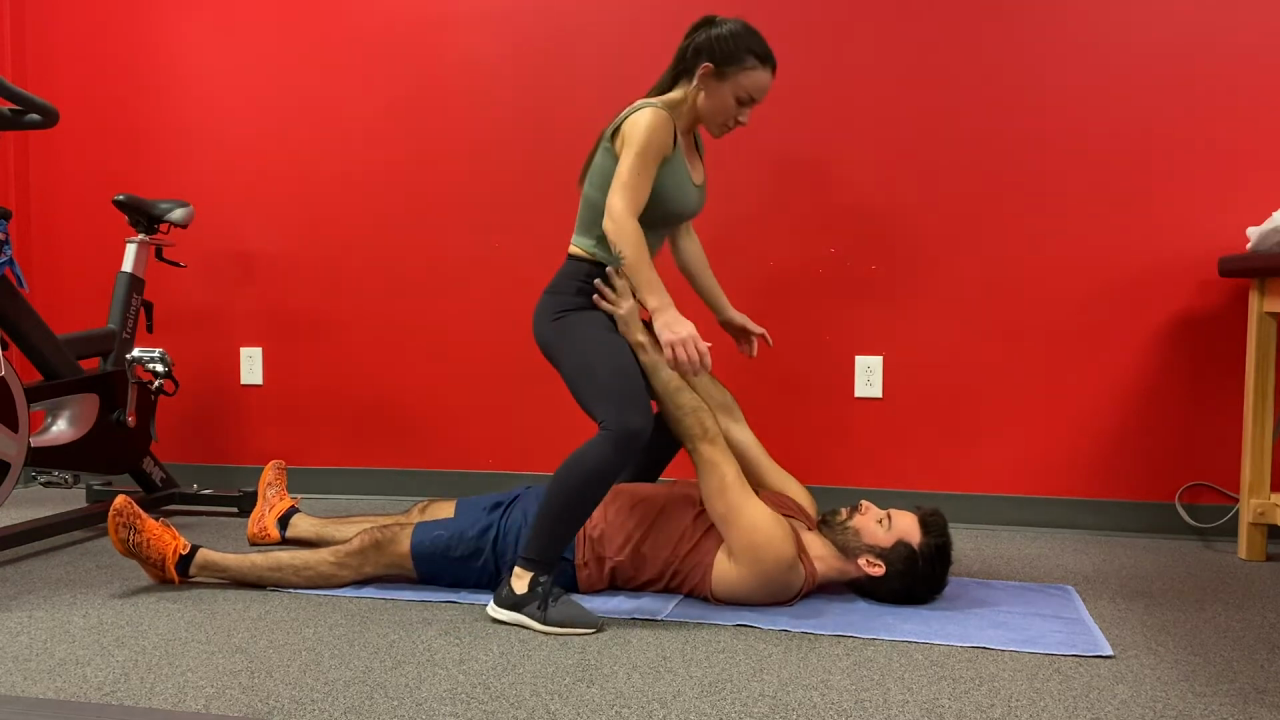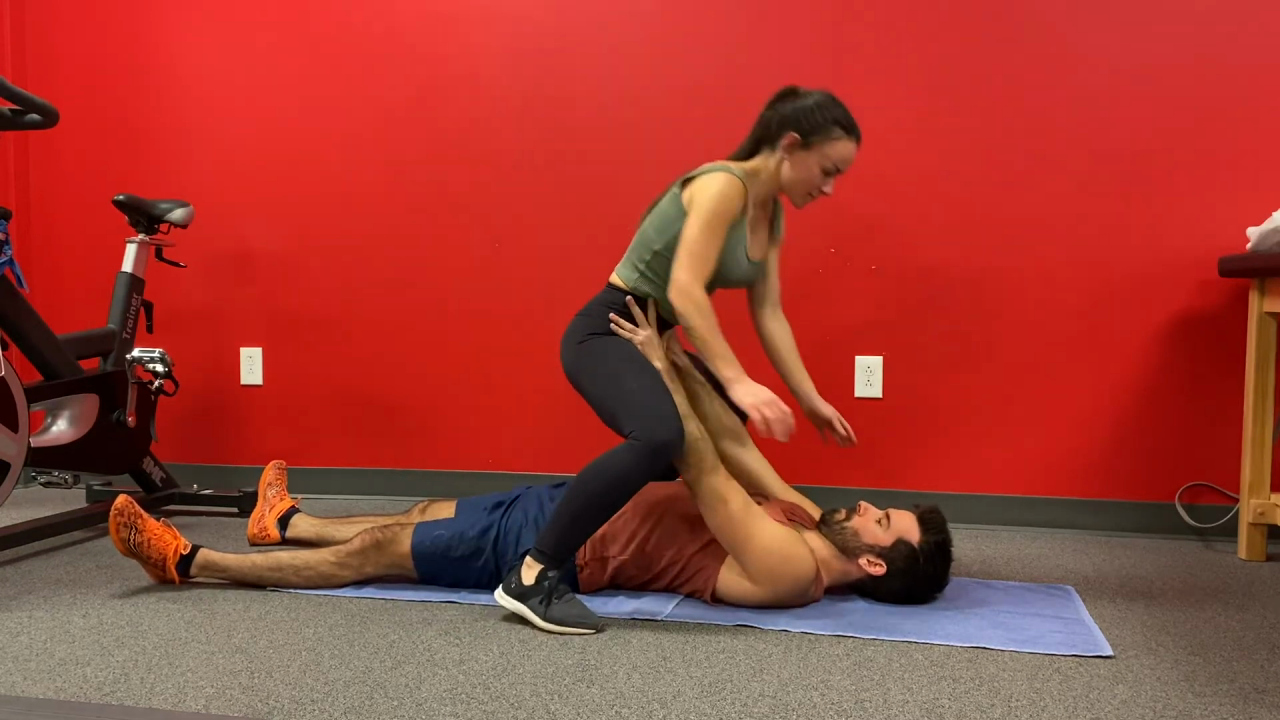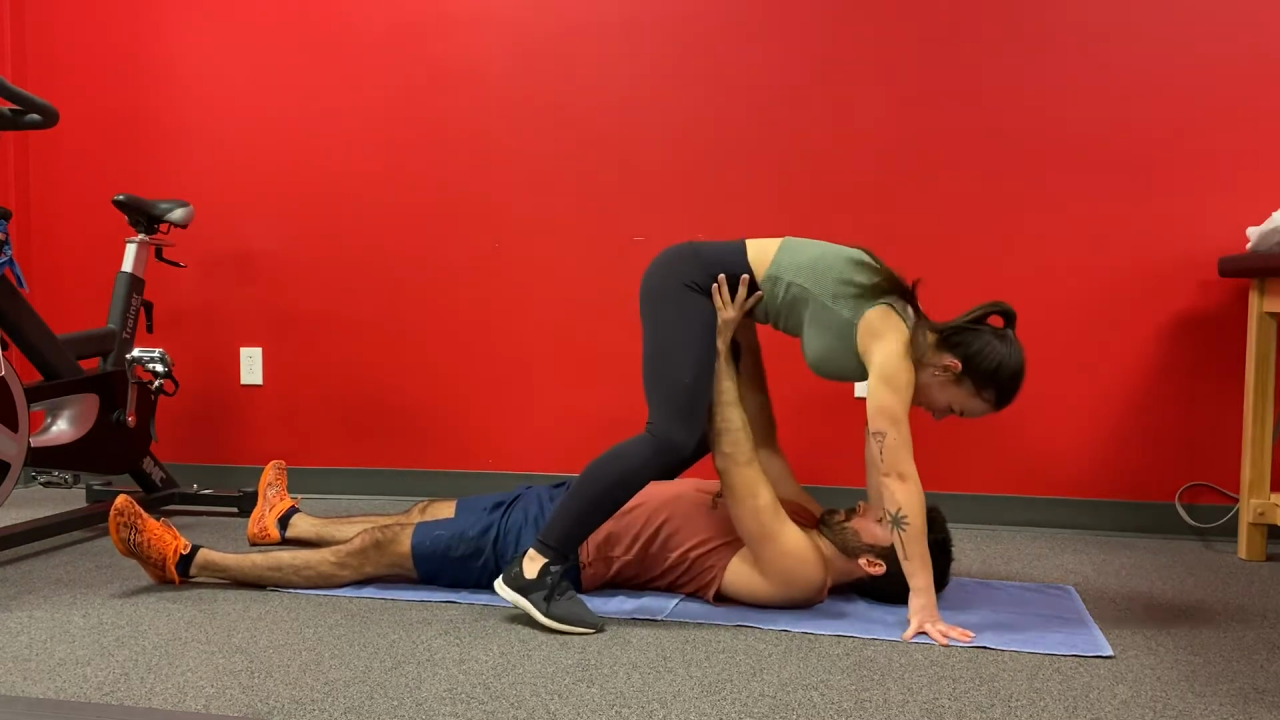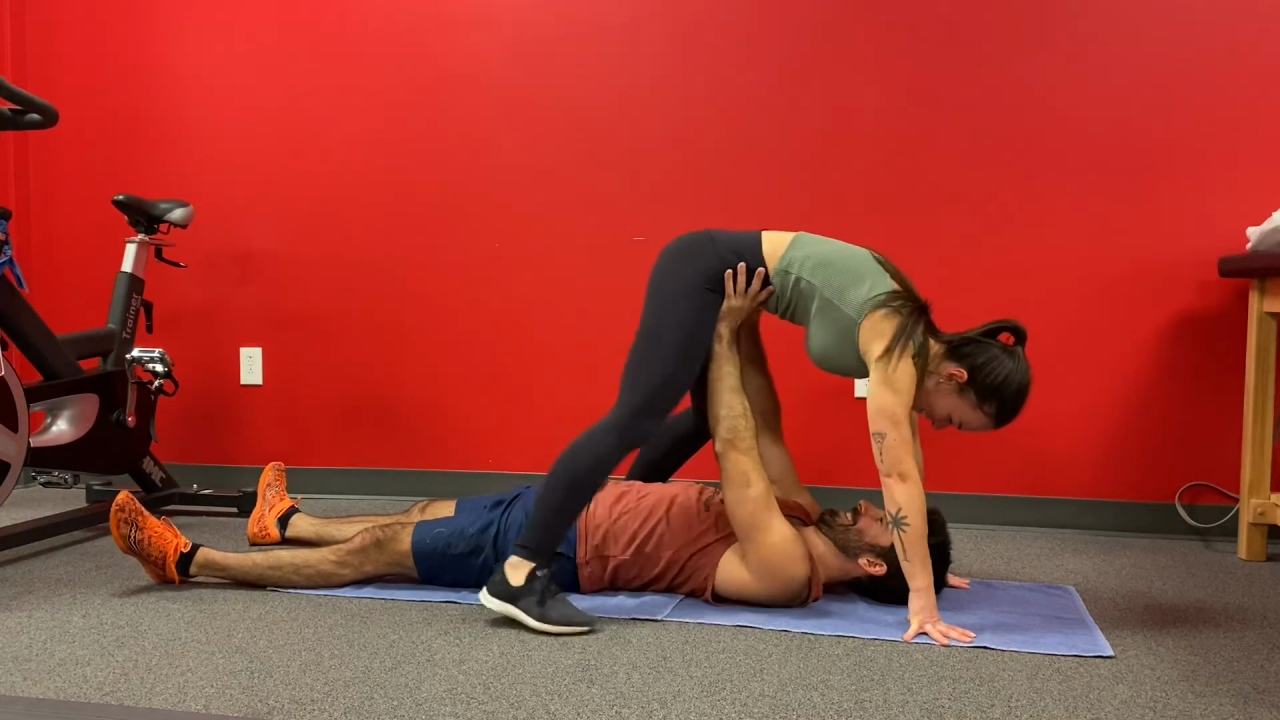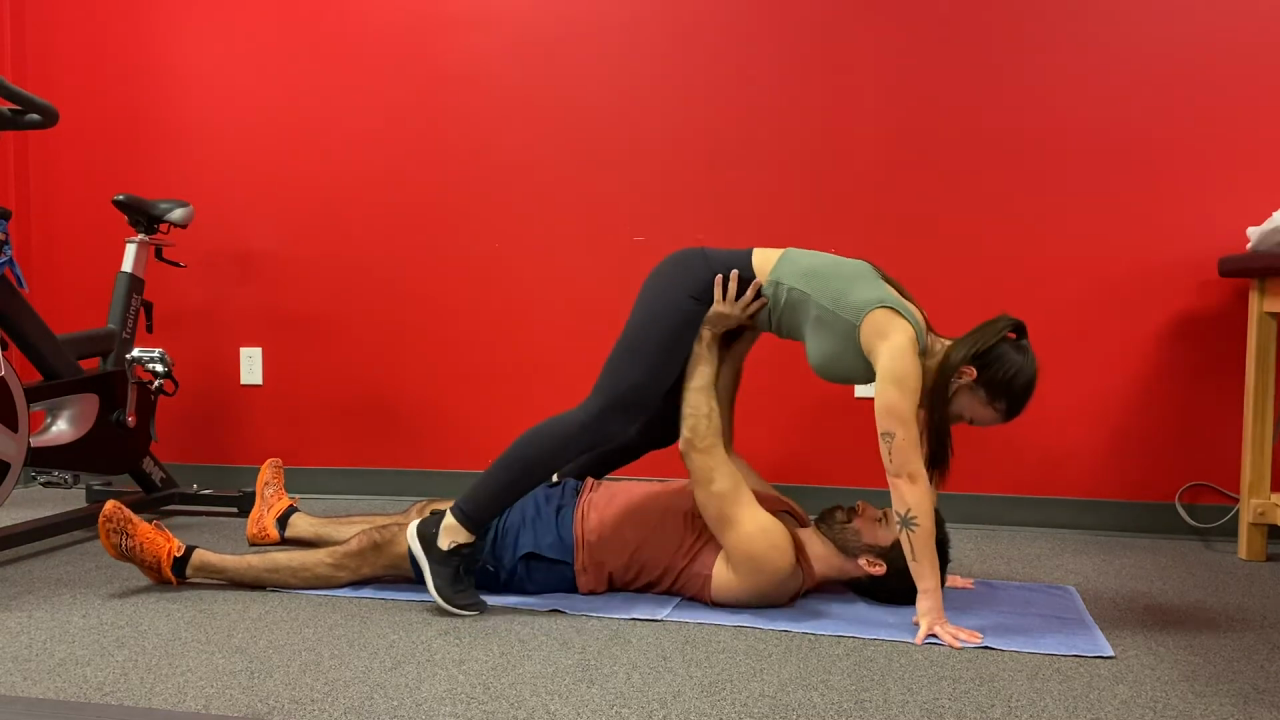
dt=0.7s
person 1, frame 1
left shoulder: (774, 562)
right shoulder: (799, 515)
left elbow: (704, 442)
right elbow: (728, 425)
left wrist: (638, 341)
right wrist: (658, 329)
left hip: (562, 546)
left knee: (377, 552)
right knee: (423, 513)
left ankle: (189, 560)
right ankle: (284, 521)
person 1, frame 2
left shoulder: (791, 571)
right shoulder: (804, 520)
left elbow: (708, 481)
right elbow: (733, 448)
left wrist: (658, 368)
right wrist: (673, 352)
right hip: (576, 504)
left knee: (380, 552)
right knee: (421, 518)
left ankle: (190, 562)
right ankle: (286, 523)
person 1, frame 3
left shoulder: (798, 573)
right shoulder: (806, 524)
left elbow: (736, 471)
right elbow: (757, 450)
left wrist: (717, 350)
right wrist: (741, 341)
left knee: (377, 552)
right knee: (423, 514)
left ankle: (189, 559)
right ankle: (285, 520)
person 1, frame 4
left shoulder: (787, 569)
right shoulder: (803, 522)
left elbow: (735, 455)
right elbow: (762, 439)
left wrist: (723, 335)
right wrist: (745, 333)
left hip: (564, 547)
right hip: (581, 503)
left knee: (378, 551)
right knee: (423, 515)
left ankle: (189, 560)
right ankle: (284, 524)
person 1, frame 5
left shoulder: (774, 565)
right shoulder: (795, 530)
left elbow: (700, 455)
right elbow: (720, 454)
left wrist: (708, 339)
right wrist: (738, 353)
left hip: (560, 549)
right hip: (580, 503)
left knee: (375, 552)
right knee: (420, 516)
left ankle: (183, 561)
right ankle: (283, 522)
person 2, frame 1
left shoulder: (688, 137)
right shoulder: (651, 121)
left elbow: (680, 234)
right elbow: (620, 220)
left wrist: (725, 312)
right wrist: (664, 313)
right hip: (577, 301)
right knee: (627, 426)
right ankle: (522, 586)
person 2, frame 2
left shoulder: (772, 214)
right shoulder: (724, 186)
left elbow: (770, 312)
right elbow: (685, 289)
left wrist: (809, 399)
right wrist: (736, 381)
right hip: (603, 332)
right knee: (659, 438)
right ankle: (532, 577)
person 2, frame 3
left shoulder: (910, 337)
right shoulder: (893, 344)
left elbow: (882, 462)
right elbow: (899, 475)
right wrist: (922, 599)
left hip: (718, 288)
right hip: (692, 279)
left knee: (709, 428)
right knee: (672, 437)
left ankle: (599, 521)
right ankle: (535, 569)
person 2, frame 4
left shoulder: (916, 342)
right shoulder: (897, 345)
left elbow: (903, 460)
right elbow: (898, 475)
left wrist: (914, 558)
right wrist: (921, 599)
left hip: (724, 276)
right hip: (705, 267)
left knee: (716, 417)
right knee: (637, 417)
right ankle: (519, 575)
person 2, frame 5
left shoulder: (922, 346)
right shoulder: (900, 345)
left elbow: (917, 464)
right elbow: (905, 477)
left wrist: (927, 568)
right wrist: (929, 601)
left hip: (722, 299)
right hip: (702, 286)
left knee: (661, 426)
right knee: (605, 416)
right ankle: (450, 533)
